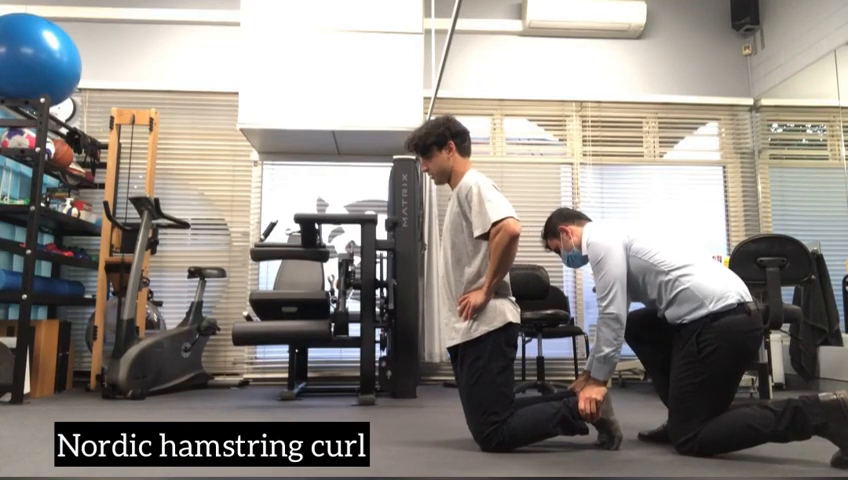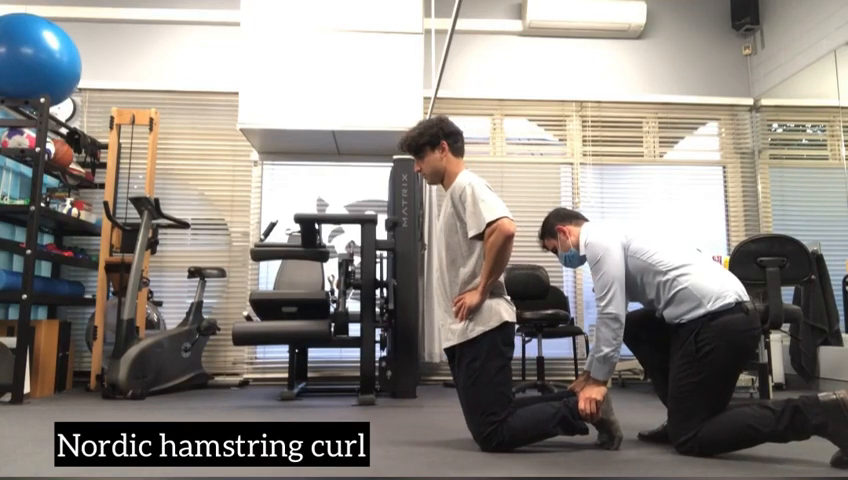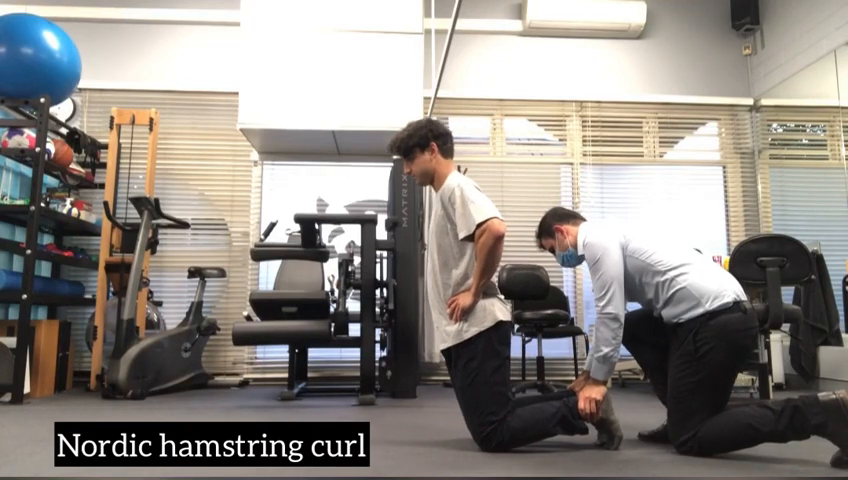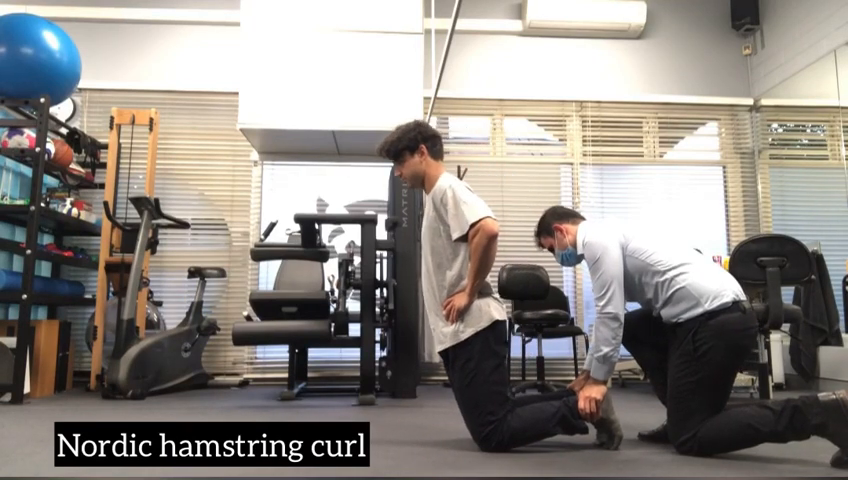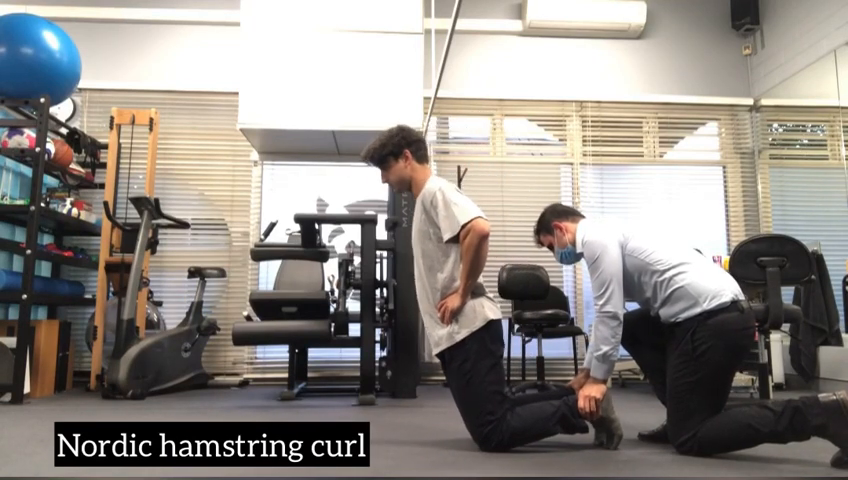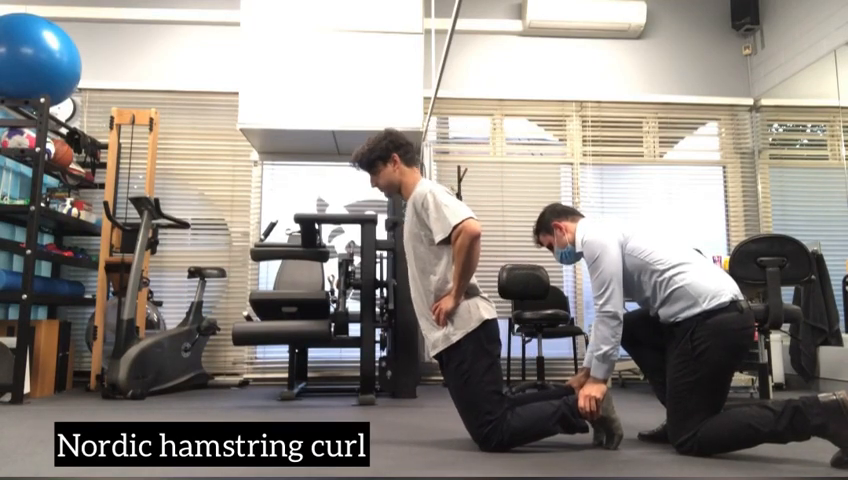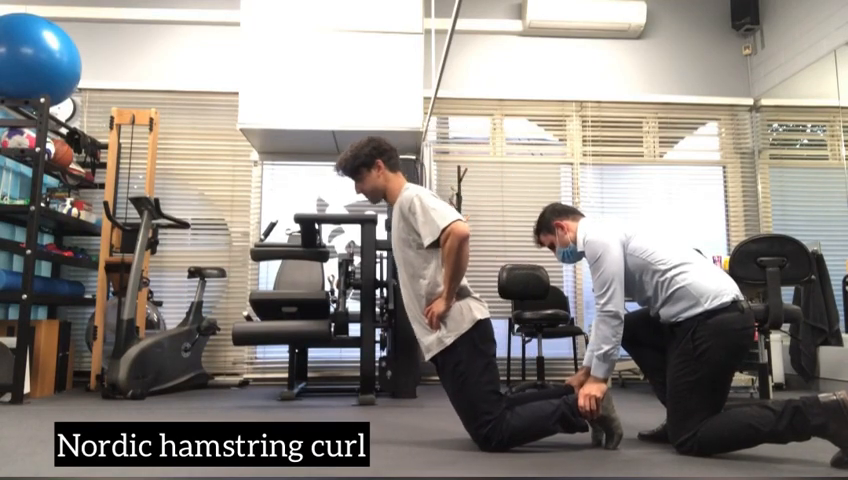
dt=0.3s
person 1, frame 1
left shoulder: (473, 186)
right shoulder: (460, 193)
left elbow: (509, 229)
left wrist: (487, 290)
left hip: (485, 325)
right hip: (469, 328)
left knee: (493, 434)
right knee: (491, 420)
right ankle: (577, 402)
person 1, frame 2
left shoulder: (466, 186)
right shoulder: (454, 193)
left elbow: (504, 229)
left wrist: (482, 290)
left hip: (481, 325)
right hip: (465, 328)
left knee: (493, 434)
right knee: (491, 422)
left ankle: (582, 408)
right ankle: (577, 402)
person 1, frame 3
left shoulder: (456, 188)
right shoulder: (445, 194)
left elbow: (494, 230)
left wrist: (474, 292)
left hip: (476, 326)
right hip: (462, 329)
left knee: (493, 434)
right knee: (492, 419)
left ankle: (583, 408)
right ankle: (576, 401)
person 1, frame 4
left shoulder: (447, 189)
right shoulder: (436, 196)
left elbow: (488, 230)
left wrist: (469, 292)
left hip: (472, 327)
right hip: (459, 330)
left knee: (493, 434)
right knee: (492, 420)
right ankle: (577, 401)
person 1, frame 5
left shoulder: (435, 191)
right shoulder: (426, 198)
left elbow: (479, 230)
left wrist: (462, 293)
left hip: (467, 327)
right hip: (455, 330)
left knee: (493, 433)
right knee: (492, 417)
right ankle: (578, 400)
person 1, frame 6
left shoulder: (426, 193)
right shoulder: (415, 203)
left elbow: (470, 231)
left wrist: (455, 295)
left hip: (463, 328)
right hip: (452, 331)
left knee: (493, 433)
right knee: (493, 418)
right ankle: (577, 398)
person 1, frame 7
left shoulder: (412, 198)
right shoulder: (402, 207)
left elbow: (459, 233)
left wrist: (447, 297)
left hip: (457, 328)
right hip: (446, 333)
left knee: (491, 432)
right knee: (491, 417)
left ankle: (582, 405)
right ankle: (577, 397)
person 2, frame 1
left shoulder: (600, 238)
right shoulder: (612, 238)
left elbow: (612, 315)
right elbow: (616, 318)
left wrist: (598, 379)
right wrist: (588, 372)
left hip: (721, 322)
right hip: (722, 315)
left knee: (690, 439)
right knee: (636, 327)
left ankle: (821, 413)
right ankle: (684, 416)
person 2, frame 2
left shoulder: (599, 239)
right shoulder: (612, 239)
left elbow: (611, 315)
right elbow: (615, 316)
left wrist: (597, 380)
right wrist: (588, 372)
left hip: (718, 323)
right hip: (722, 314)
left knee: (689, 438)
right knee: (633, 327)
left ankle: (822, 413)
right ankle: (682, 416)
person 2, frame 3
left shoulder: (597, 238)
right shoulder: (610, 238)
left elbow: (611, 315)
right elbow: (613, 315)
left wrist: (598, 379)
right wrist: (587, 372)
left hip: (716, 322)
right hip: (718, 314)
left knee: (690, 438)
right knee: (632, 329)
left ankle: (822, 413)
right ankle: (682, 415)
person 2, frame 4
left shoulder: (597, 239)
right shoulder: (608, 238)
left elbow: (610, 314)
right elbow: (611, 315)
left wrist: (597, 379)
right wrist: (587, 372)
left hip: (715, 323)
right hip: (720, 313)
left knee: (689, 438)
right knee: (631, 328)
left ankle: (822, 412)
right ankle: (681, 415)
person 2, frame 5
left shoulder: (596, 237)
right shoulder: (608, 237)
left elbow: (609, 313)
right elbow: (611, 314)
left wrist: (597, 378)
right wrist: (587, 370)
left hip: (713, 321)
right hip: (716, 314)
left knee: (690, 439)
right knee: (630, 329)
left ankle: (822, 414)
right ankle: (681, 414)
person 2, frame 6
left shoulder: (596, 238)
right shoulder: (606, 236)
left elbow: (609, 313)
right elbow: (608, 313)
left wrist: (598, 378)
right wrist: (586, 369)
left hip: (712, 322)
right hip: (715, 313)
left knee: (689, 438)
right knee: (630, 329)
right ankle: (681, 415)
person 2, frame 7
left shoulder: (598, 237)
right shoulder: (608, 236)
left elbow: (610, 313)
right elbow: (608, 312)
left wrist: (598, 376)
right wrist: (586, 368)
left hip: (712, 321)
right hip: (714, 315)
left knee: (689, 438)
right knee: (630, 331)
right ankle: (682, 414)
